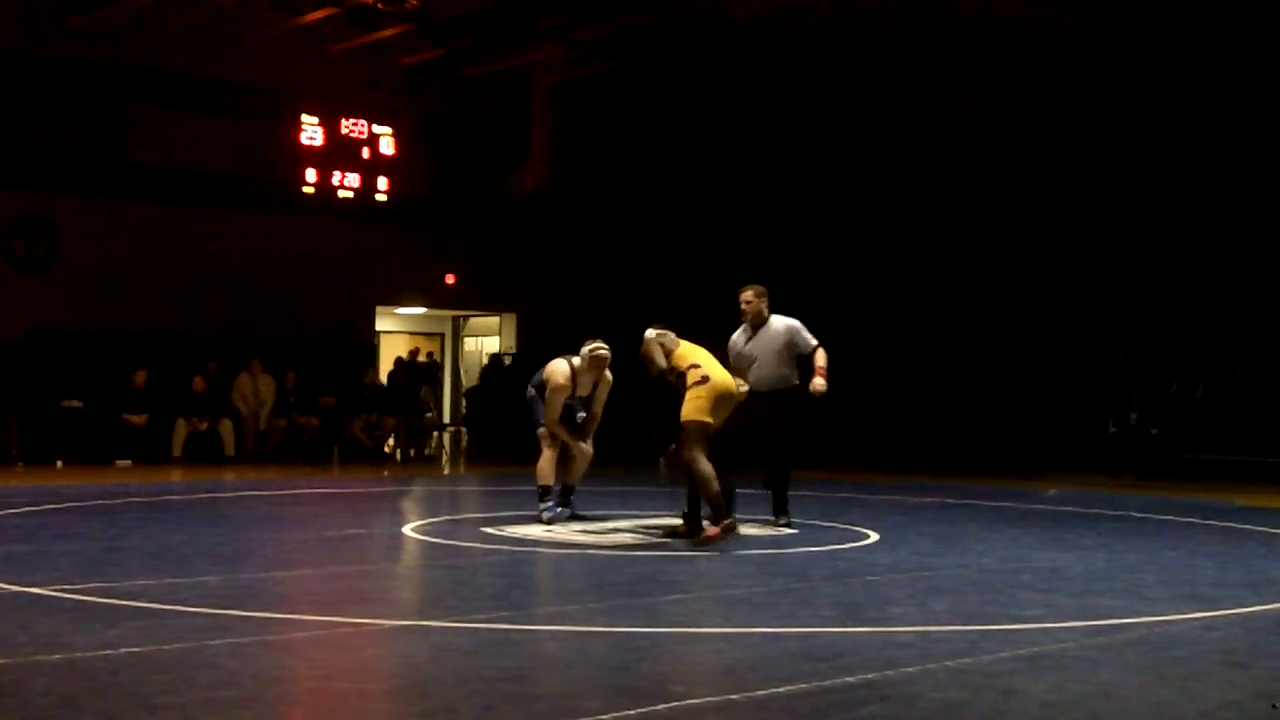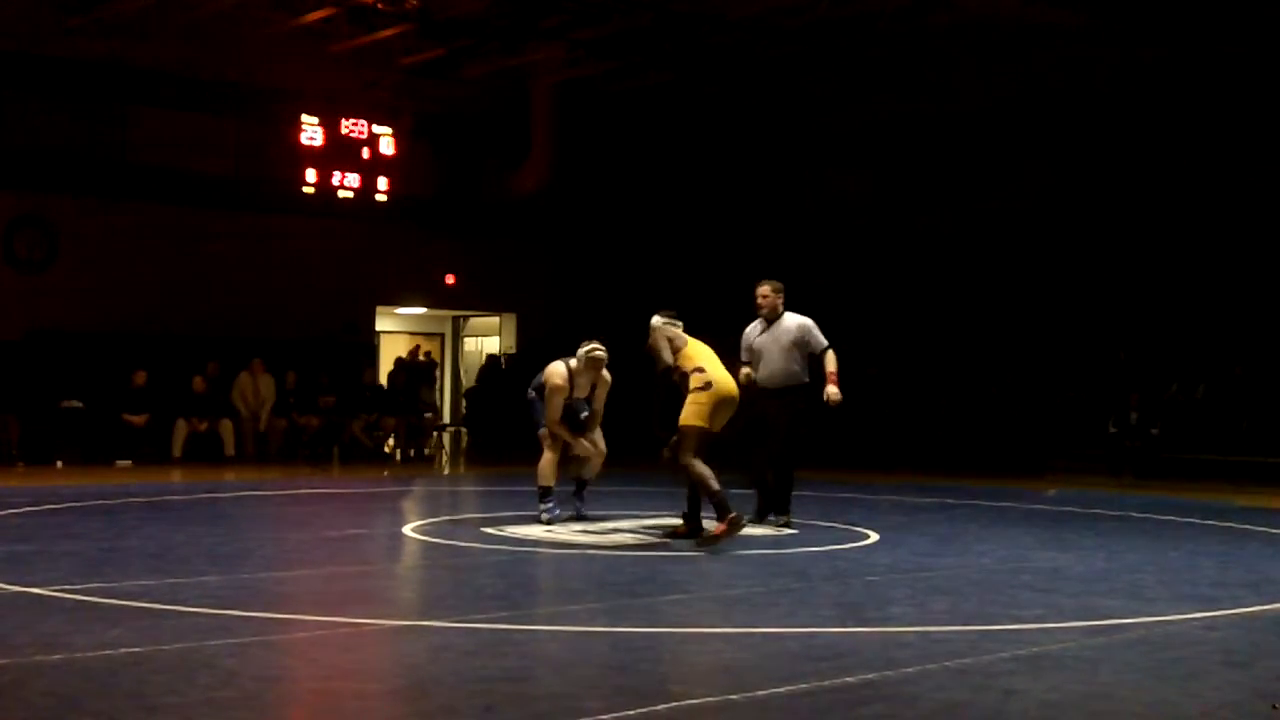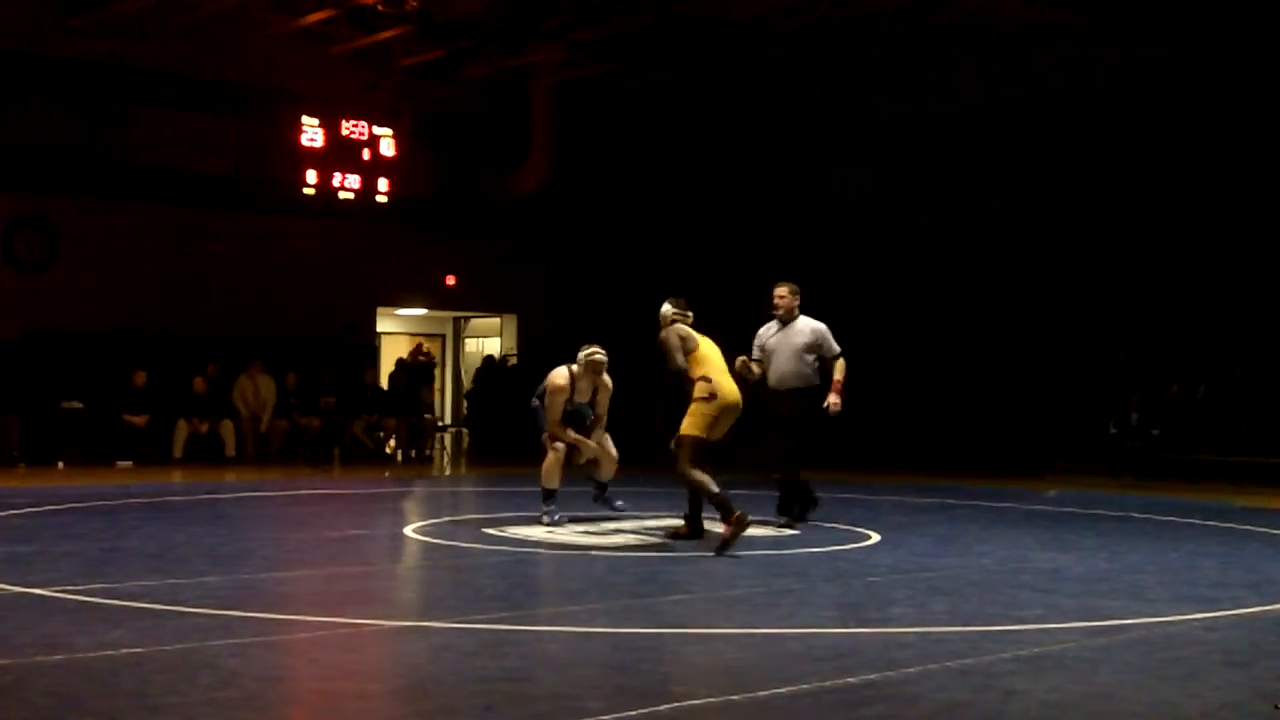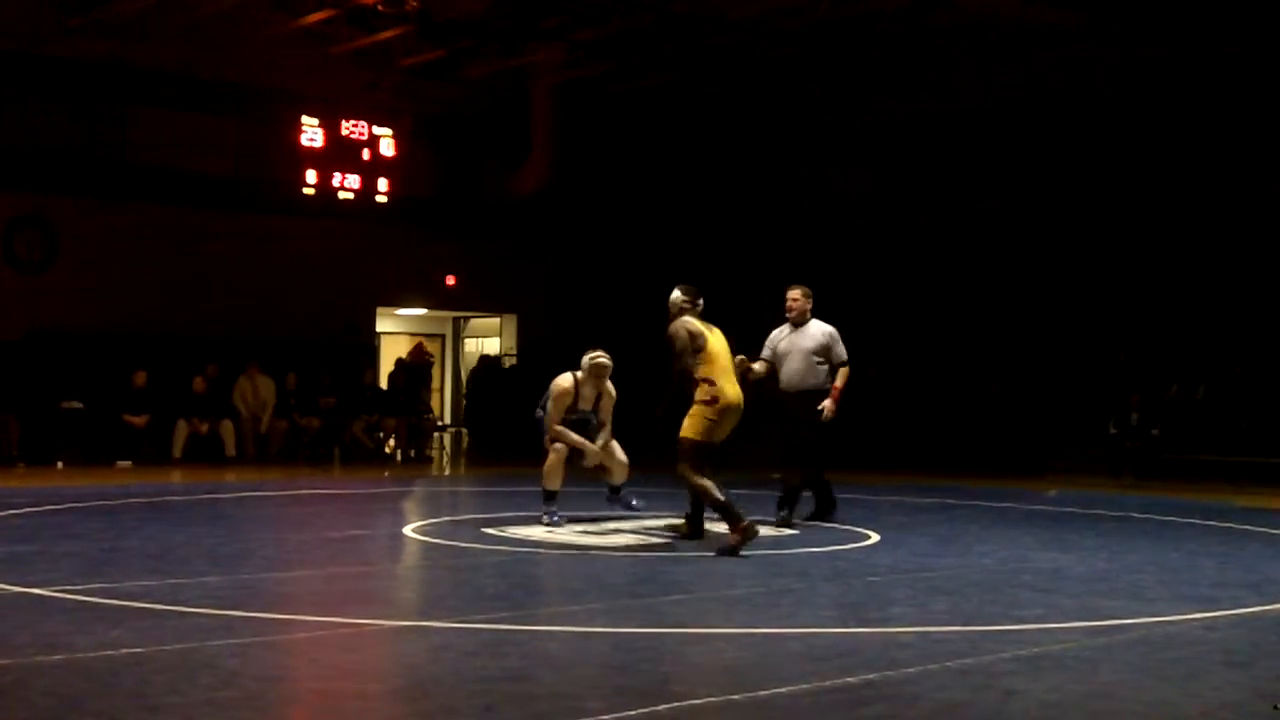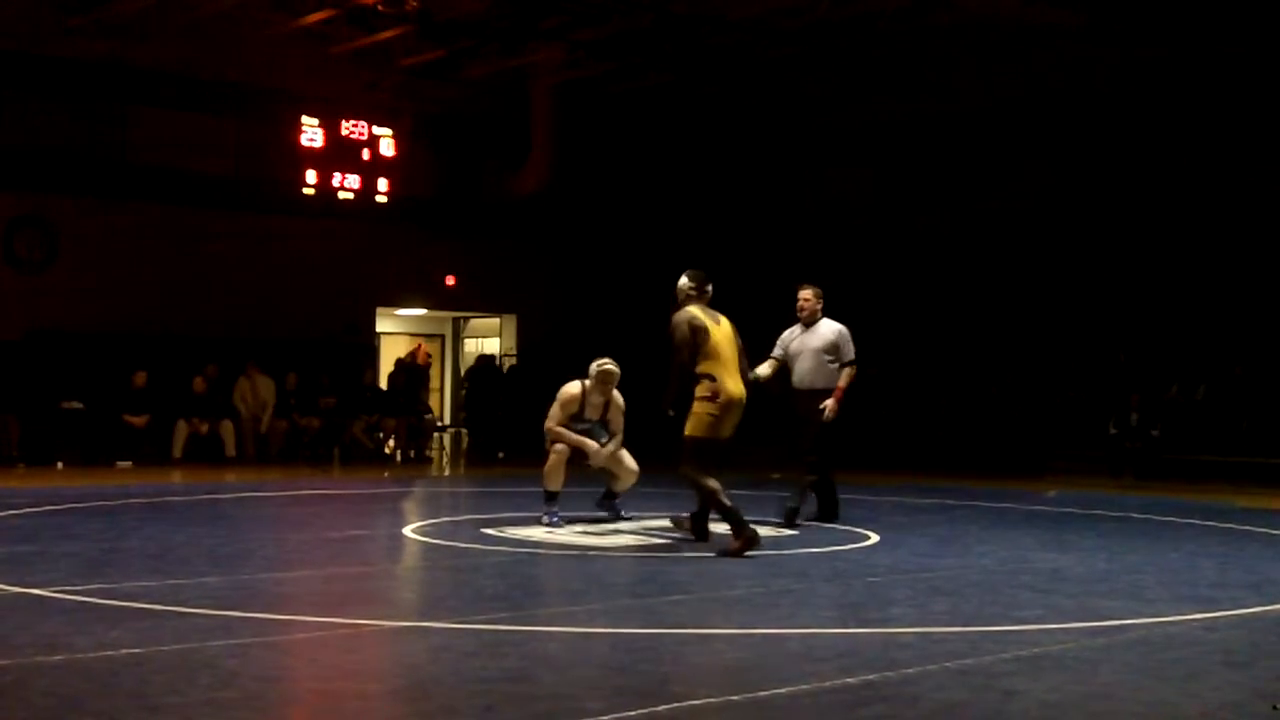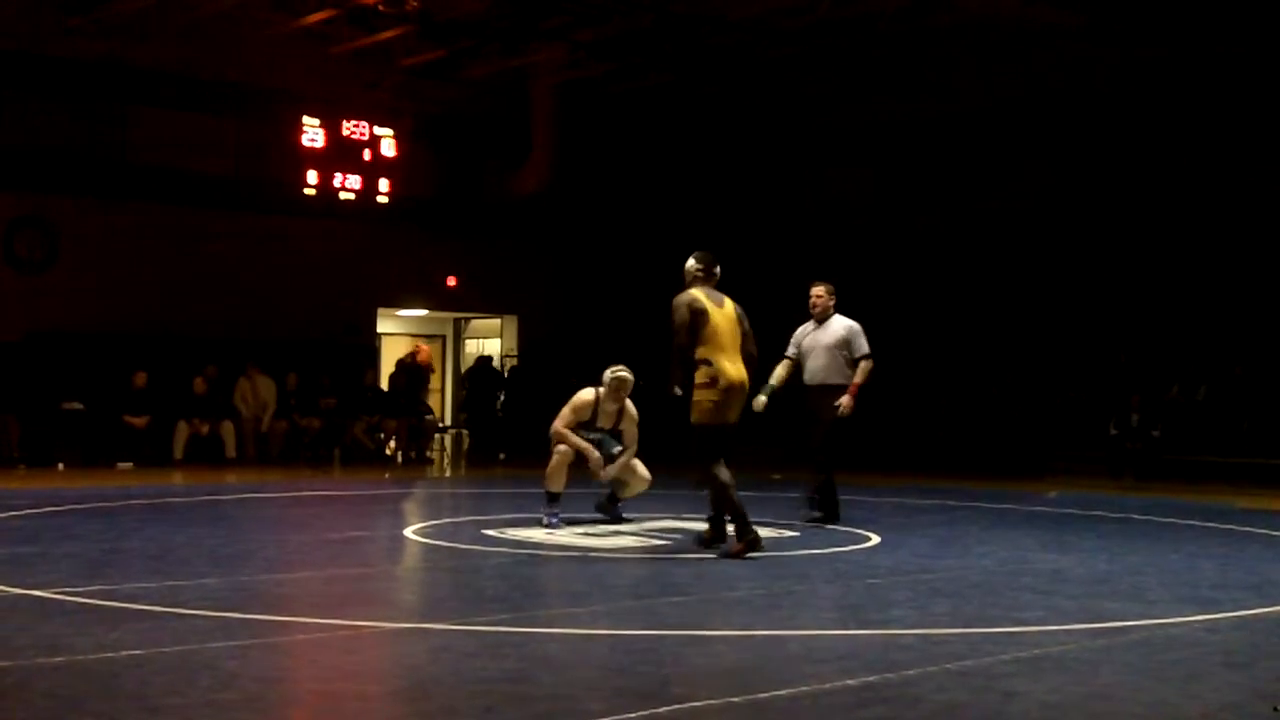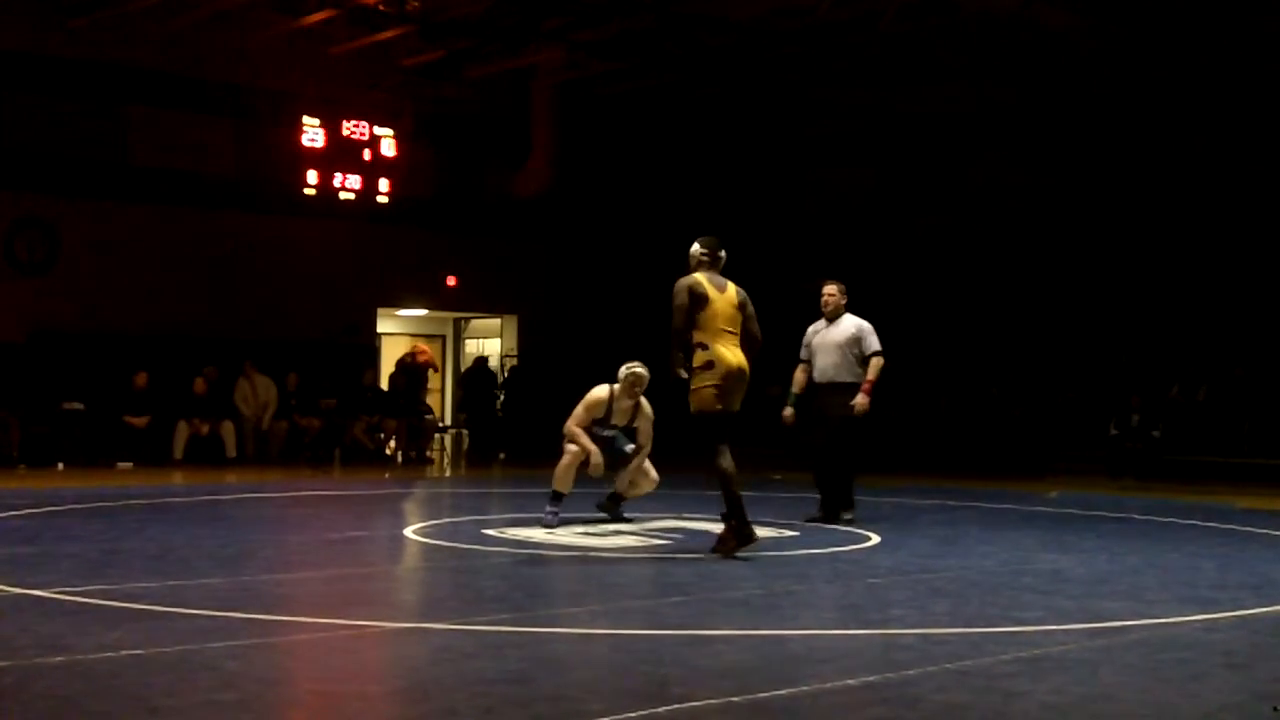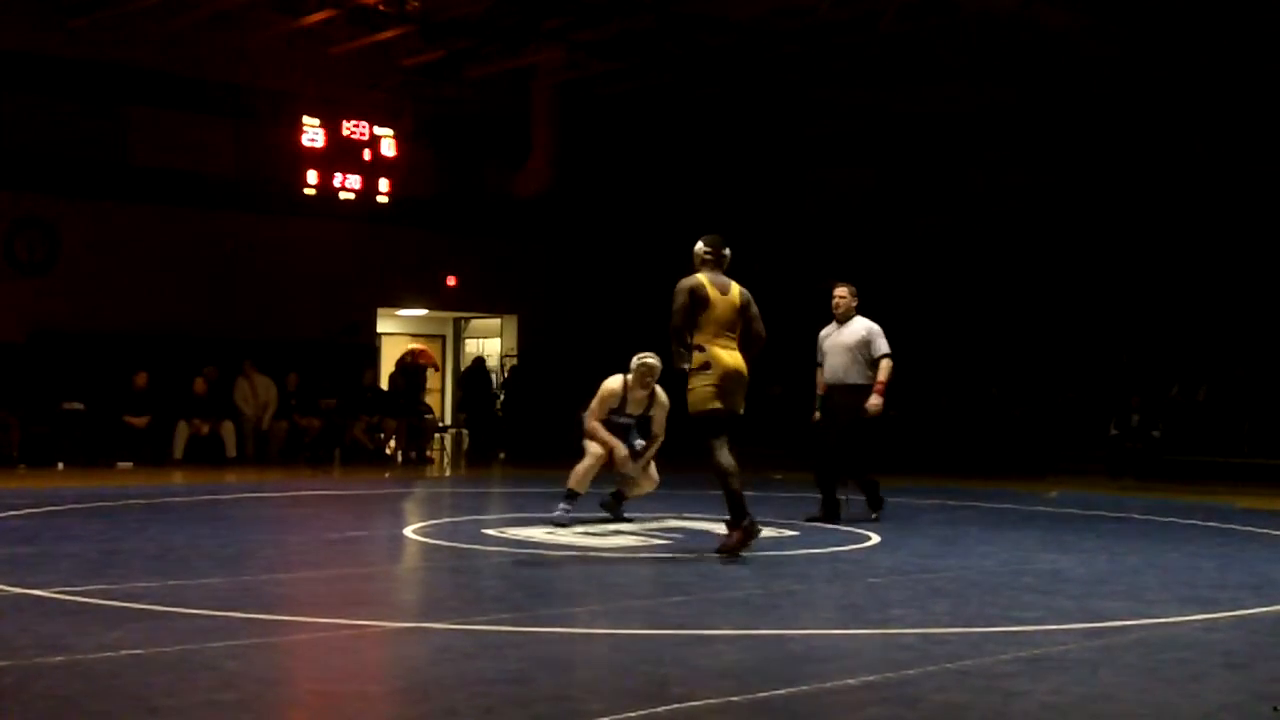
dt=0.1s
person 1, frame 1
left shoulder: (651, 343)
right shoulder: (686, 347)
left elbow: (661, 370)
left hip: (706, 385)
right hip: (726, 385)
left knee: (692, 455)
right knee: (693, 452)
left ankle: (722, 520)
right ankle: (692, 522)
person 1, frame 2
left shoulder: (658, 335)
right shoulder: (692, 343)
left elbow: (668, 366)
right wrist: (680, 438)
left hip: (708, 387)
right hip: (729, 390)
left knee: (687, 457)
right knee: (692, 453)
left ankle: (727, 516)
right ankle: (692, 523)
person 1, frame 3
left shoulder: (670, 333)
right shoulder: (704, 339)
left elbow: (679, 368)
left hip: (710, 396)
right hip: (732, 399)
left knee: (685, 465)
right knee: (691, 460)
left ankle: (732, 515)
right ankle: (693, 524)
person 1, frame 4
left shoulder: (678, 326)
right shoulder: (714, 331)
left elbow: (685, 368)
left hip: (712, 398)
right hip: (734, 399)
left knee: (686, 469)
right knee: (698, 462)
left ankle: (738, 523)
right ankle: (694, 523)
person 1, frame 5
left shoulder: (683, 317)
right shoulder: (725, 321)
left elbow: (683, 363)
right elbow: (743, 369)
left wrist: (669, 400)
left hip: (712, 395)
right hip: (737, 396)
left knee: (693, 469)
right knee: (705, 463)
left ankle: (743, 531)
right ankle: (699, 520)
person 1, frame 6
left shoulder: (684, 300)
right shoulder: (732, 305)
left elbow: (682, 346)
right elbow: (751, 352)
left wrist: (677, 382)
left hip: (712, 380)
right hip: (739, 380)
left knee: (708, 460)
right knee: (715, 457)
left ankle: (745, 532)
right ankle: (717, 526)
person 1, frame 7
left shoulder: (687, 284)
right shoulder: (738, 292)
left elbow: (679, 328)
right elbow: (754, 337)
left wrist: (678, 365)
left hip: (709, 367)
right hip: (738, 368)
left knee: (718, 448)
right knee: (721, 446)
left ankle: (740, 525)
right ankle: (735, 523)
person 1, frame 8
left shoulder: (688, 284)
right shoulder: (741, 292)
left elbow: (678, 328)
right elbow: (758, 336)
left wrist: (681, 359)
left hip: (706, 367)
right hip: (736, 368)
left knee: (716, 445)
right knee: (721, 445)
left ankle: (743, 519)
right ankle: (736, 522)
person 2, frame 1
left shoulder: (789, 326)
right shoulder: (737, 338)
left elbow: (817, 351)
right elbow: (736, 373)
left wrist: (819, 375)
right wrist: (738, 385)
left hip: (781, 399)
right hip: (750, 400)
left knee: (776, 456)
left ankle: (781, 512)
right ankle: (724, 507)
person 2, frame 2
left shoulder: (801, 324)
right shoulder: (751, 331)
left elbow: (827, 352)
right elbow: (745, 367)
left wrist: (831, 382)
right wrist: (744, 375)
left hip: (790, 396)
right hip: (761, 396)
left knee: (781, 455)
right knee: (759, 454)
left ankle: (781, 510)
right ankle: (765, 504)
person 2, frame 3
left shoulder: (815, 328)
right shoulder: (765, 332)
left elbow: (838, 359)
right elbow: (757, 370)
left wrist: (836, 391)
right wrist: (745, 369)
left hip: (804, 399)
right hip: (775, 399)
left knee: (789, 457)
right knee: (781, 458)
left ankle: (787, 511)
right ankle: (805, 500)
person 2, frame 4
left shoulder: (826, 331)
right shoulder: (778, 335)
left elbow: (842, 367)
right elbow: (762, 368)
left wrist: (833, 397)
right wrist: (747, 367)
left hip: (814, 401)
right hip: (789, 401)
left knee: (802, 456)
right knee: (810, 458)
left ankle: (785, 509)
right ankle: (825, 505)
person 2, frame 5
left shoulder: (836, 331)
right shoulder: (789, 335)
left elbow: (849, 367)
right elbow: (772, 365)
left wrist: (836, 397)
right wrist: (750, 375)
left hip: (824, 400)
right hip: (801, 399)
left knee: (813, 454)
right knee: (815, 456)
left ankle: (796, 504)
right ankle: (828, 508)
person 2, frame 6
left shoulder: (848, 327)
right shoulder: (802, 331)
left elbow: (866, 362)
right elbow: (786, 365)
left wrist: (851, 393)
right wrist: (766, 392)
left hip: (837, 396)
right hip: (812, 396)
left knee: (825, 451)
right knee: (823, 453)
left ankle: (820, 505)
right ankle: (829, 509)
person 2, frame 7
left shoulder: (858, 326)
right shoulder: (813, 330)
left elbow: (876, 359)
right elbow: (803, 368)
left wrist: (865, 391)
right wrist: (791, 402)
left hip: (844, 395)
right hip: (818, 395)
left knee: (837, 452)
right knee: (819, 454)
left ankle: (845, 505)
right ankle: (829, 508)
person 2, frame 8
left shoulder: (868, 328)
right shoulder: (826, 333)
left elbow: (886, 361)
left wrist: (878, 393)
right wrist: (819, 405)
left hip: (857, 397)
right hip: (832, 397)
left knee: (853, 455)
right knee: (826, 455)
left ankle: (875, 501)
right ankle: (828, 508)
person 3, frame 1
left shoulder: (606, 379)
right shoulder: (561, 378)
left elbow: (595, 413)
right elbow: (552, 420)
left wrist: (582, 442)
right wrist: (576, 443)
left hip: (572, 400)
right hip: (541, 395)
left knee: (585, 453)
right knee: (552, 444)
left ankle: (564, 500)
right ankle: (546, 505)
person 3, frame 2
left shoulder: (604, 379)
right shoulder: (559, 380)
left elbow: (596, 411)
right elbow: (552, 421)
left wrist: (585, 438)
right wrist: (578, 441)
left hip: (574, 401)
right hip: (542, 397)
left knee: (599, 451)
right knee: (553, 445)
left ankle: (579, 493)
right ankle: (546, 505)
person 3, frame 3
left shoulder: (605, 384)
right shoulder: (560, 382)
left elbow: (601, 416)
right elbow: (553, 423)
left wrist: (587, 445)
right wrist: (585, 443)
left hip: (580, 410)
right hip: (547, 408)
left knee: (611, 456)
right knee: (558, 449)
left ankle: (602, 492)
right ankle: (548, 507)
person 3, frame 4
left shoulder: (608, 391)
right shoulder: (564, 387)
left elbow: (605, 425)
right elbow: (552, 426)
left wrist: (595, 448)
right wrist: (585, 445)
left hip: (582, 419)
right hip: (553, 418)
left knee: (620, 462)
right knee: (559, 449)
left ankle: (615, 494)
right ankle: (549, 507)
person 3, frame 5
left shoulder: (616, 401)
right shoulder: (572, 393)
left elbow: (618, 433)
right elbow: (549, 427)
left wrist: (603, 452)
right wrist: (585, 443)
left hip: (591, 431)
right hip: (565, 433)
left knee: (631, 471)
right knee: (559, 451)
left ankle: (608, 500)
right ankle: (550, 507)
person 3, frame 6
left shoulder: (629, 412)
right shoulder: (585, 400)
left elbow: (631, 446)
right elbow: (556, 429)
left wrist: (614, 468)
right wrist: (588, 450)
left hip: (600, 441)
right hip: (573, 439)
left knee: (643, 479)
right knee: (563, 452)
left ankle: (609, 504)
right ankle: (551, 509)
person 3, frame 7
left shoulder: (645, 411)
right shoulder: (599, 397)
left elbow: (645, 446)
right elbow: (570, 427)
left wrist: (628, 472)
right wrist: (594, 450)
left hip: (612, 439)
right hip: (586, 435)
left knee: (651, 480)
right knee: (574, 452)
left ankle: (611, 502)
right ankle: (553, 508)
person 3, frame 8
left shoulder: (660, 400)
right shoulder: (613, 387)
left elbow: (658, 436)
right elbow: (590, 422)
left wrist: (641, 462)
right wrist: (616, 445)
left hip: (626, 429)
right hip: (599, 428)
left knee: (650, 481)
right knee: (596, 455)
left ankle: (614, 501)
right ankle: (565, 505)
